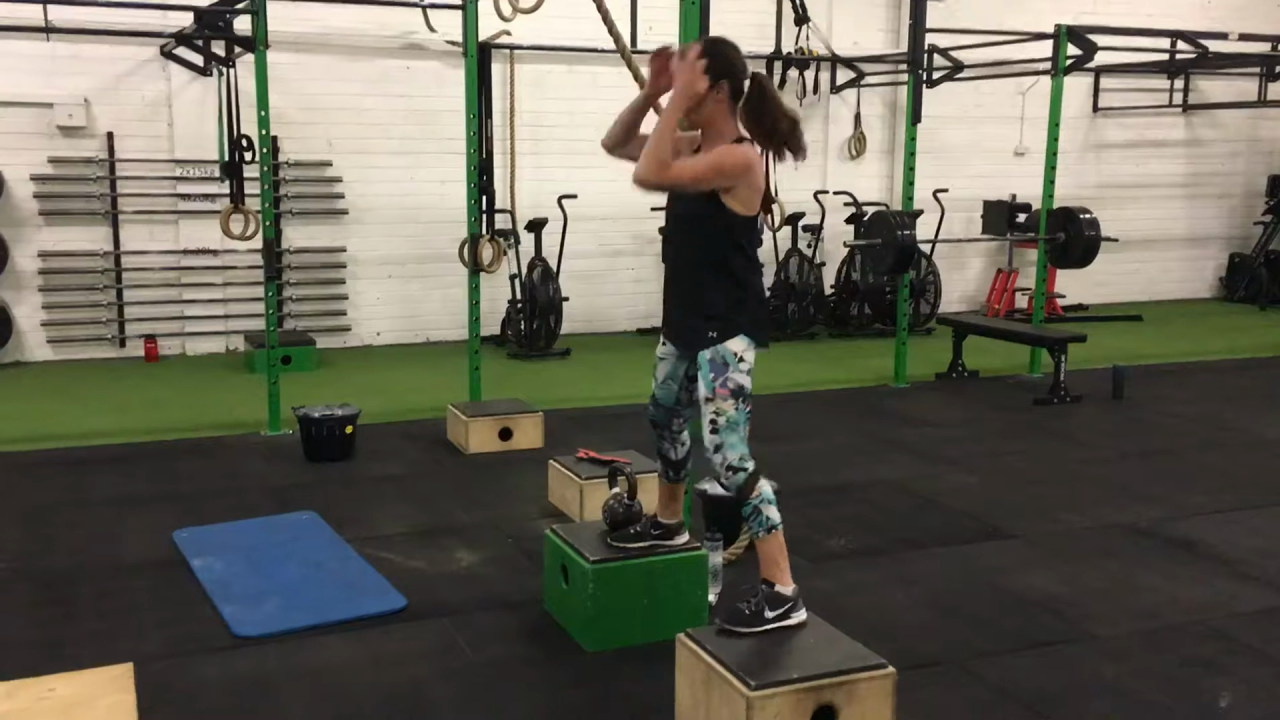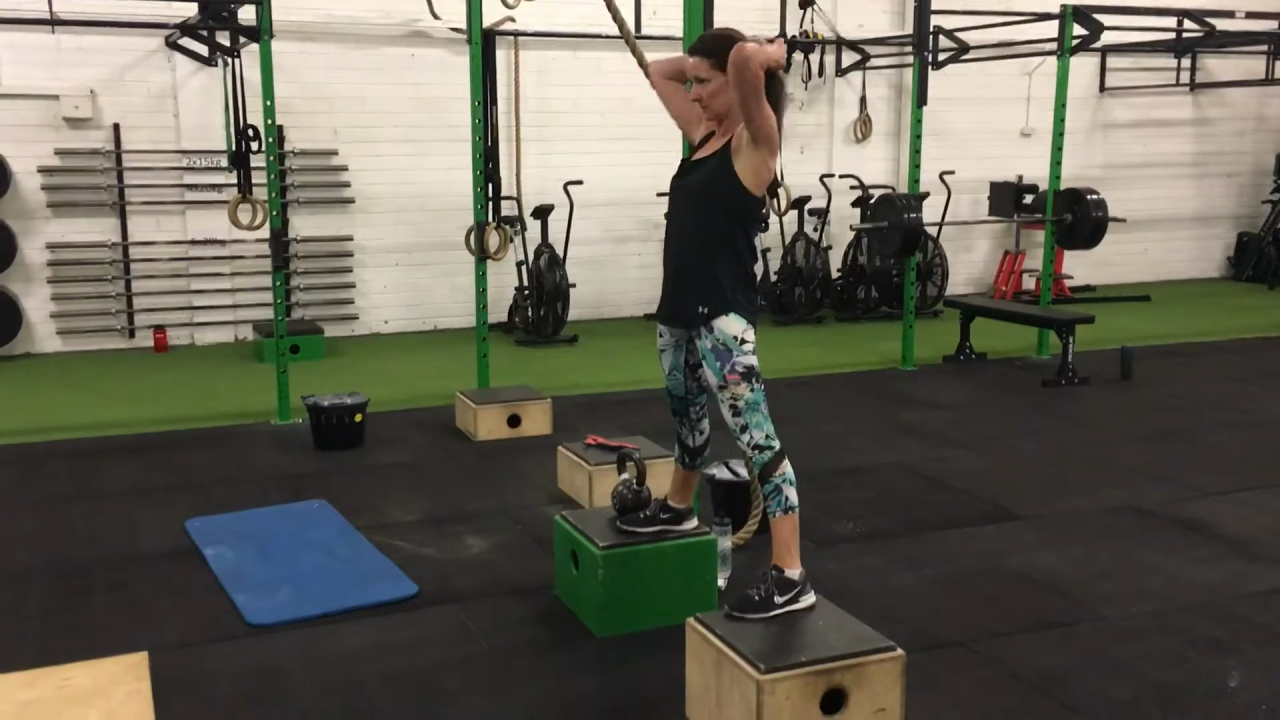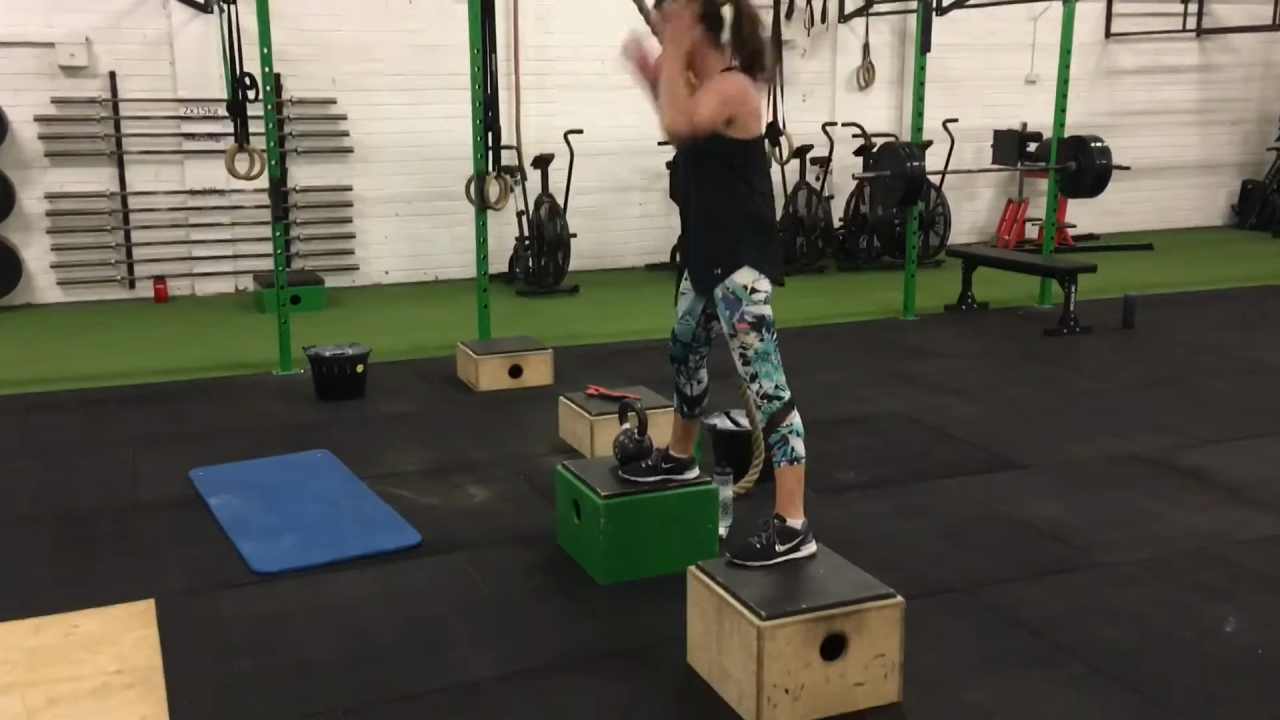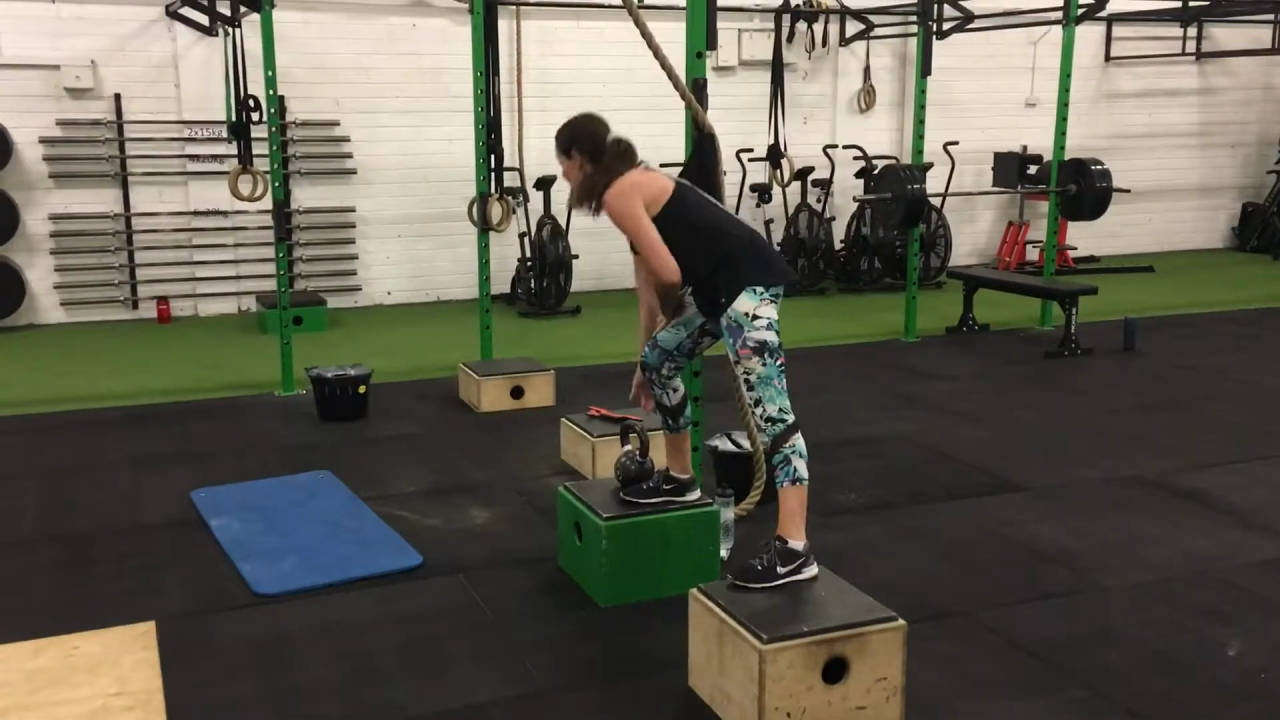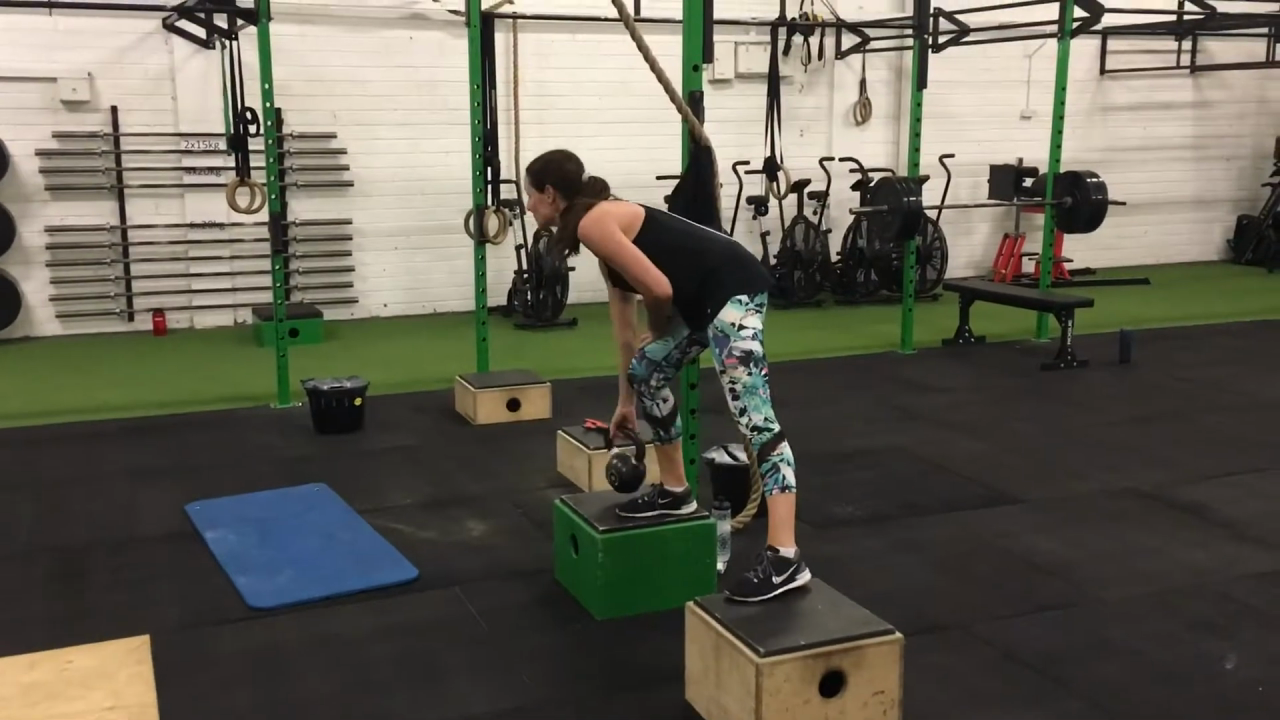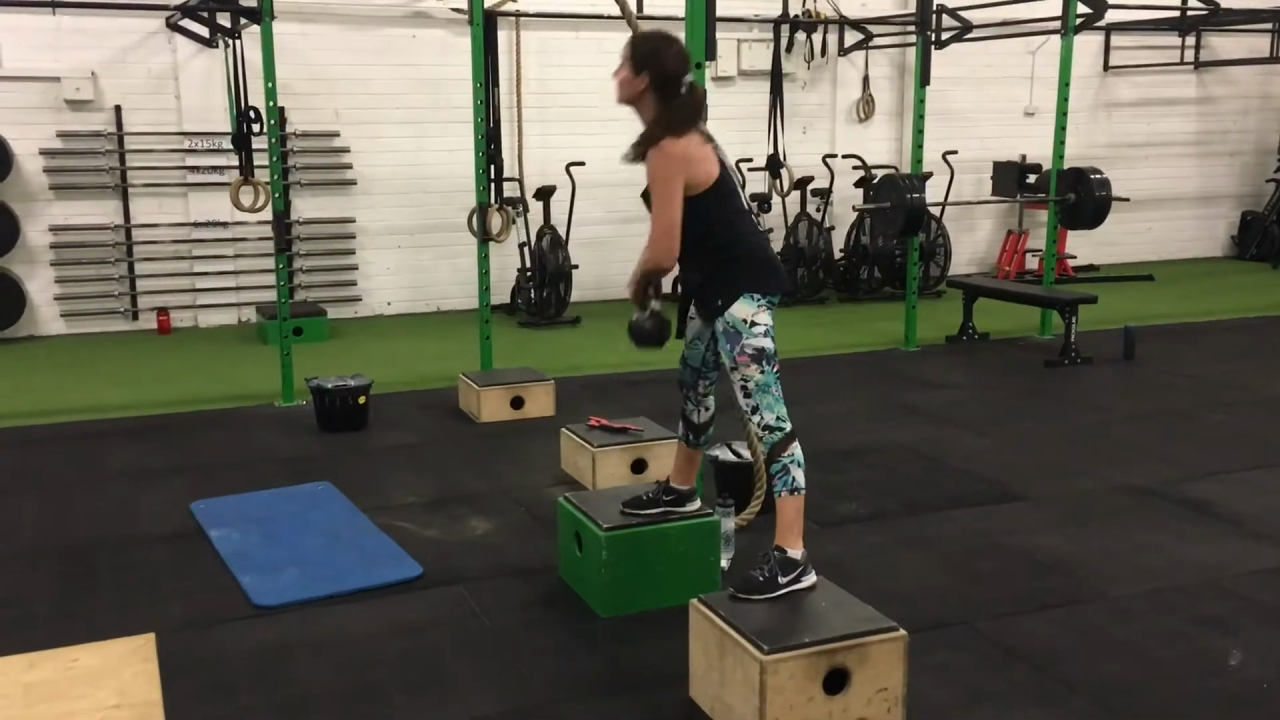
dt=0.5s
person 1, frame 1
left shoulder: (739, 157)
right shoulder: (696, 147)
left elbow: (649, 175)
right elbow: (616, 143)
left wrist: (684, 97)
right wrist: (653, 91)
left hip: (726, 329)
right hip: (685, 319)
left knee: (728, 455)
right knee: (665, 418)
left ankle: (782, 593)
right ankle: (667, 522)
person 1, frame 2
left shoulder: (757, 138)
right shoulder: (705, 132)
left elbow: (743, 60)
right elbow: (659, 73)
left wrist: (768, 54)
right wrist: (697, 64)
left hip: (721, 311)
right hip: (680, 305)
left knee: (757, 437)
right knee: (686, 412)
left ankle: (790, 577)
right ankle: (678, 507)
person 1, frame 3
left shoulder: (732, 86)
right shoulder: (711, 83)
left elbow: (675, 126)
right elbow: (688, 139)
left wrist: (675, 59)
right wrist: (654, 72)
left hip: (744, 260)
right hip: (709, 255)
left knee: (765, 387)
right knee: (684, 352)
left ankle: (793, 527)
right ankle: (678, 457)
person 1, frame 4
left shoulder: (620, 193)
right shoulder: (635, 185)
left elbow: (667, 274)
right elbow: (651, 280)
left wrist: (666, 314)
right wrist: (642, 359)
left hip: (748, 280)
right hip: (716, 284)
left knee: (769, 409)
right knee: (659, 360)
left ankle: (793, 550)
right ankle: (679, 476)
person 1, frame 5
left shoulder: (593, 224)
right shoulder: (601, 220)
left elbow: (658, 290)
right elbow: (624, 325)
left wrist: (657, 331)
right wrist: (626, 401)
left hip: (733, 290)
right hip: (701, 296)
left knee: (754, 417)
right knee: (648, 371)
left ankle: (785, 558)
right ankle: (674, 490)
person 1, frame 6
left shoulder: (668, 151)
right shoulder: (677, 136)
left elbow: (662, 254)
left wrist: (638, 285)
right wrist: (649, 277)
left hip: (743, 287)
right hip: (715, 281)
left knee: (765, 415)
right knee: (693, 379)
left ankle: (792, 558)
right ankle: (681, 488)
